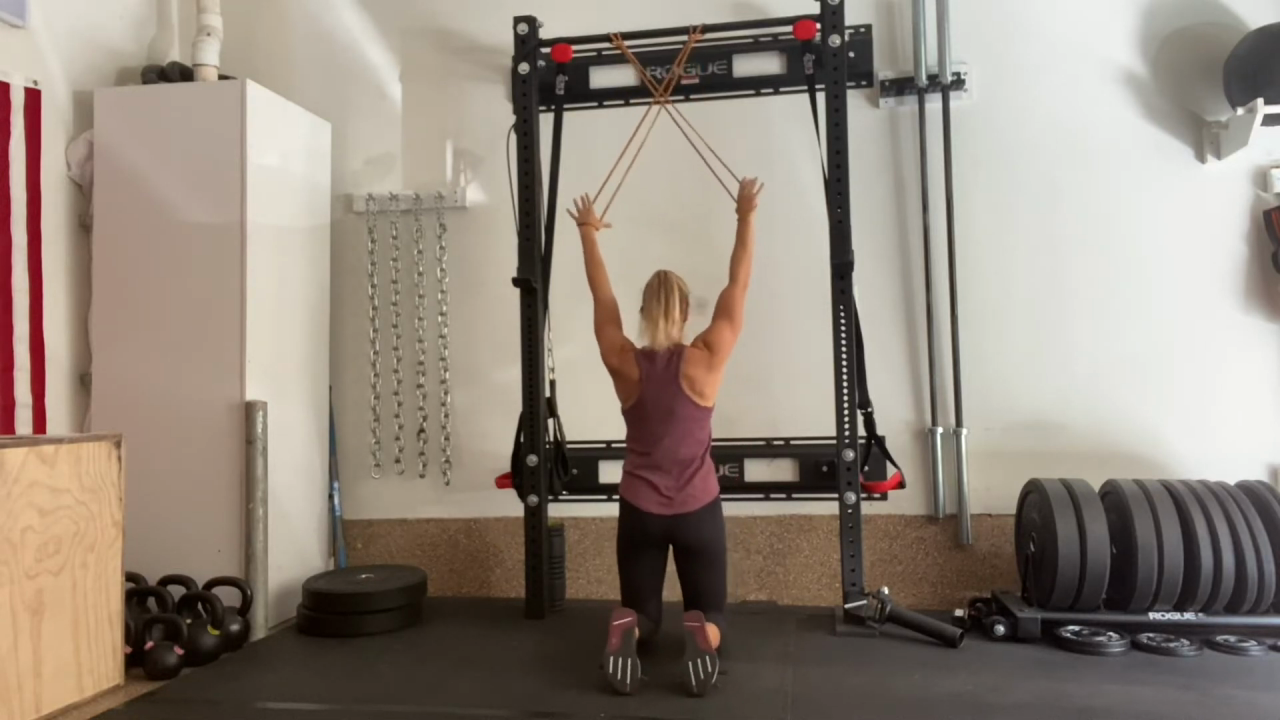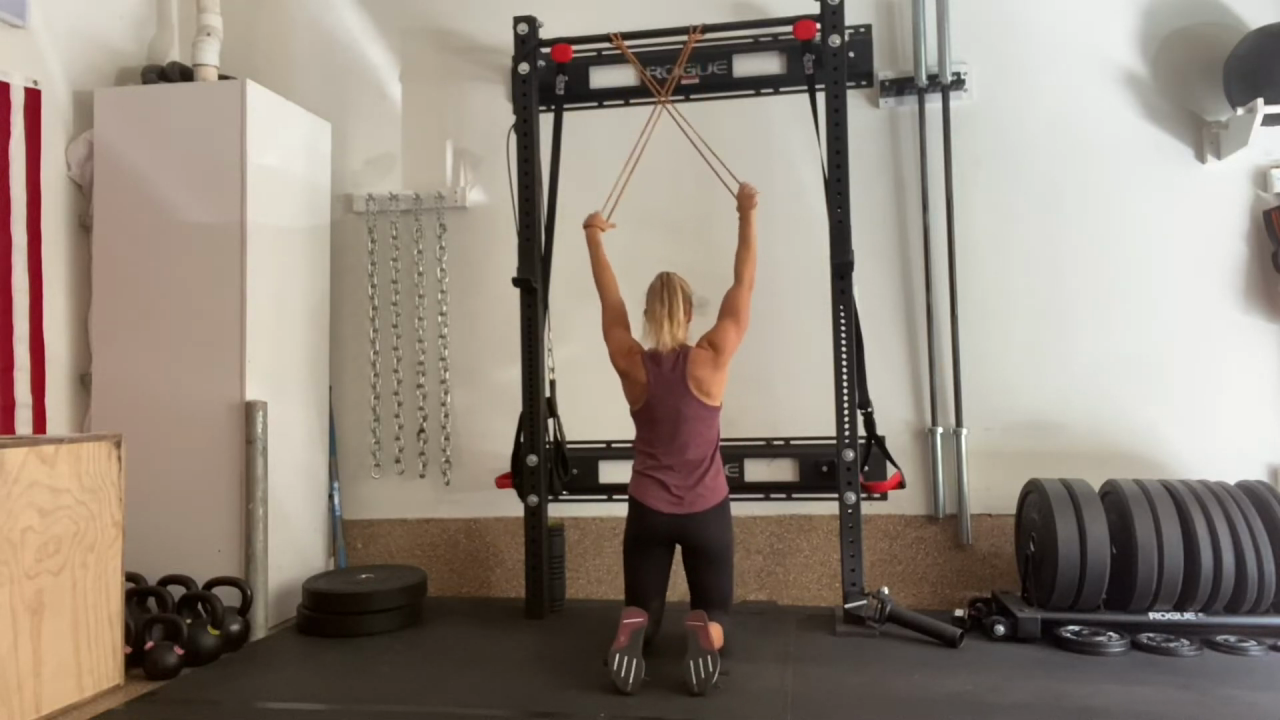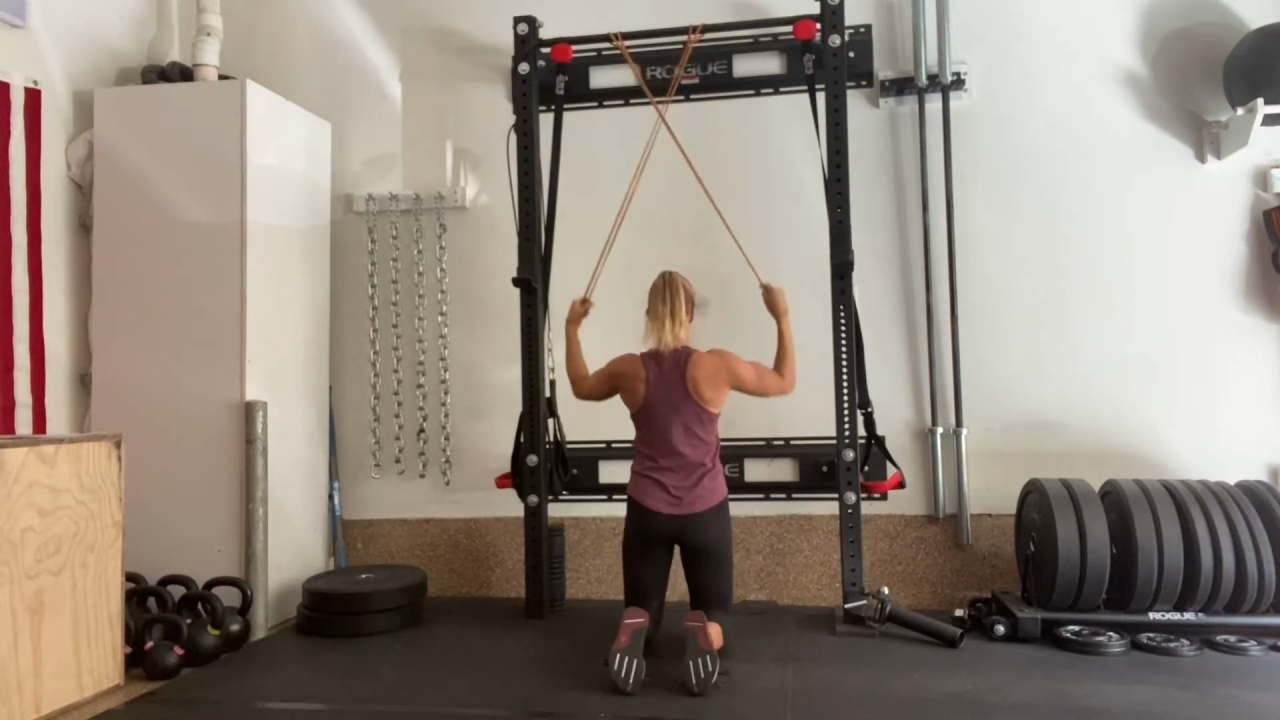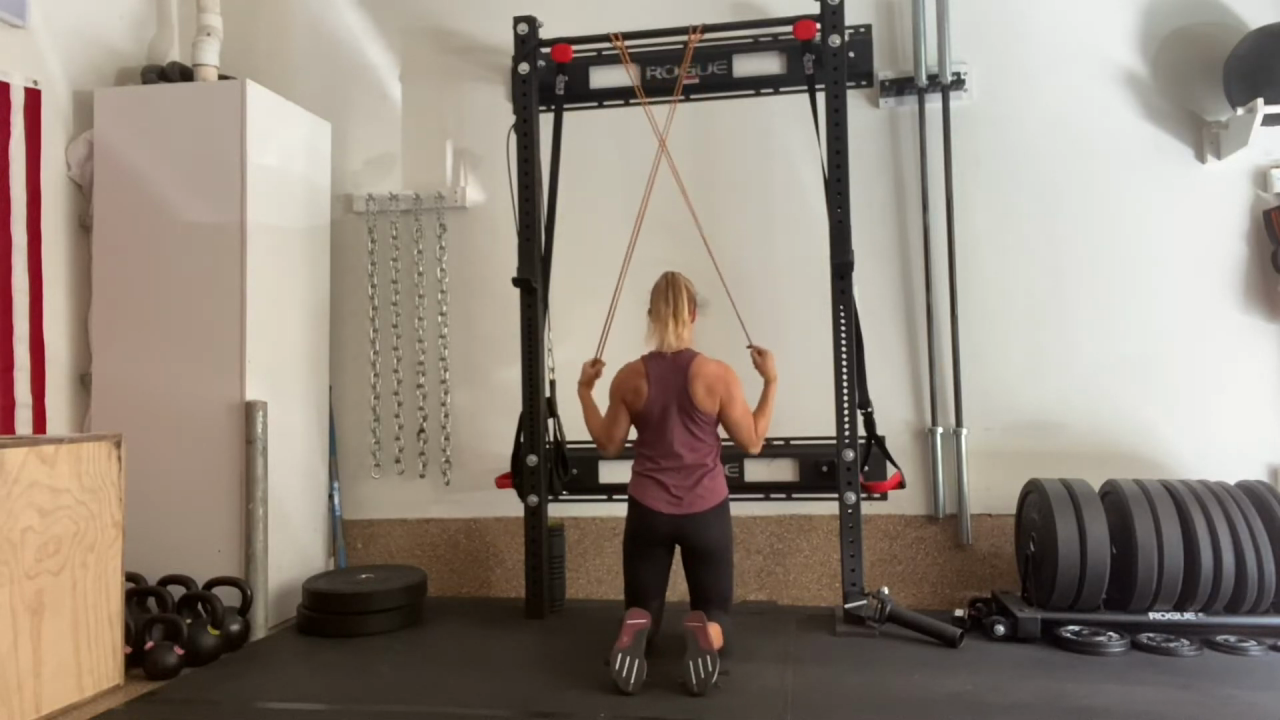
dt=0.4s
person 1, frame 1
left shoulder: (624, 364)
right shoulder: (704, 362)
left elbow: (602, 296)
right elbow: (736, 288)
left wrist: (587, 232)
right wrist: (746, 217)
left hip: (640, 511)
right hip: (698, 511)
left knee: (640, 611)
right knee: (709, 612)
left ankle: (626, 632)
right ankle: (699, 635)
person 1, frame 2
left shoulder: (631, 366)
right shoulder: (710, 362)
left elbow: (610, 298)
right elbow: (743, 287)
left wrist: (594, 235)
right wrist: (747, 216)
left hip: (648, 511)
right hip: (706, 511)
left knee: (642, 607)
right knee: (714, 611)
left ankle: (632, 631)
right ankle: (704, 634)
person 1, frame 3
left shoulder: (629, 371)
right shoulder: (715, 367)
left elbow: (580, 385)
right elbow: (785, 381)
left wrist: (572, 328)
right wrist: (782, 317)
left hip: (647, 510)
right hip: (705, 510)
left knee: (641, 606)
right knee: (713, 611)
left ankle: (632, 631)
right ankle: (703, 633)
person 1, frame 4
left shoulder: (630, 376)
right shoulder: (717, 374)
left elbow: (608, 445)
right elbow: (753, 442)
left wrist: (585, 390)
right wrist: (771, 380)
left hip: (648, 510)
right hip: (706, 510)
left knee: (642, 607)
right knee: (713, 611)
left ankle: (634, 633)
right ankle: (704, 635)
